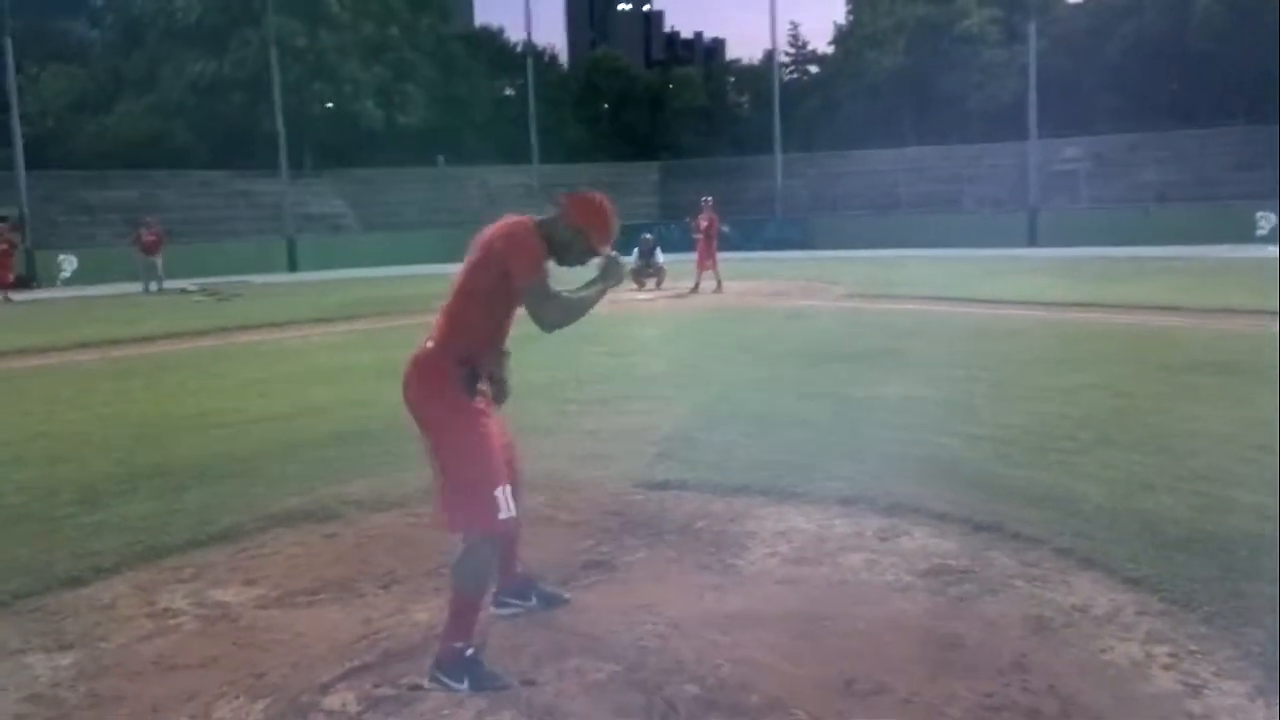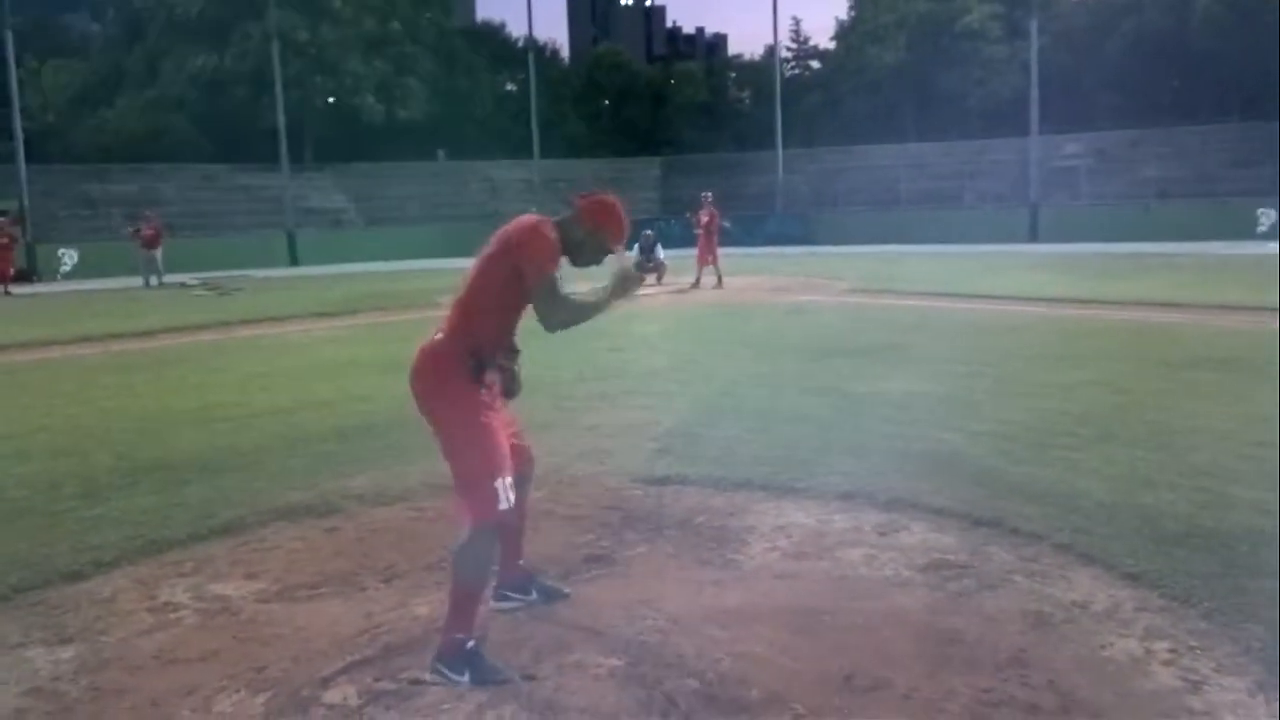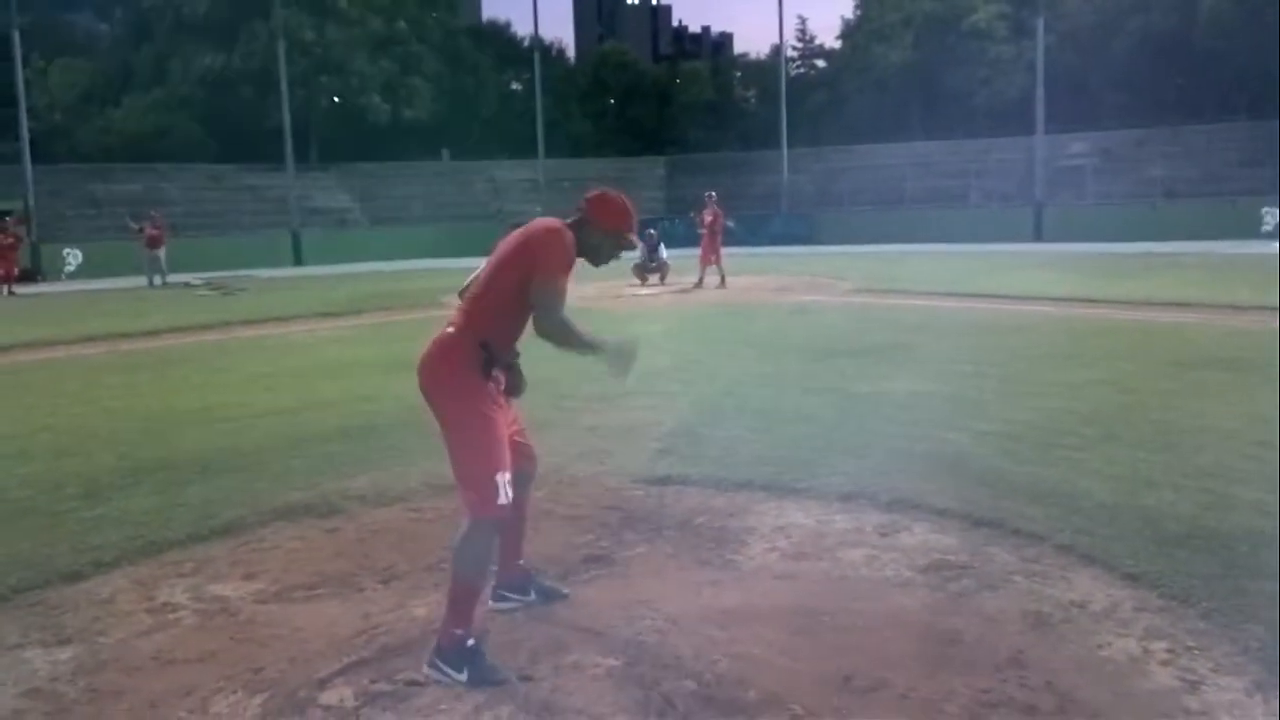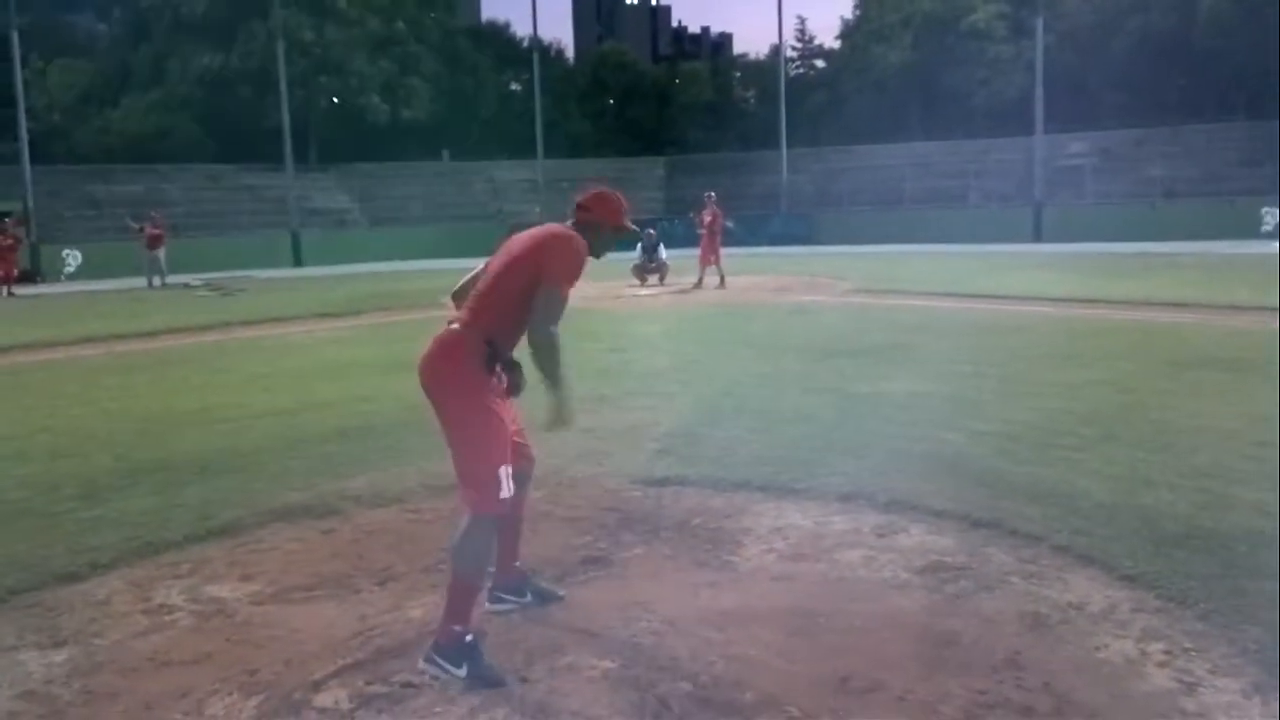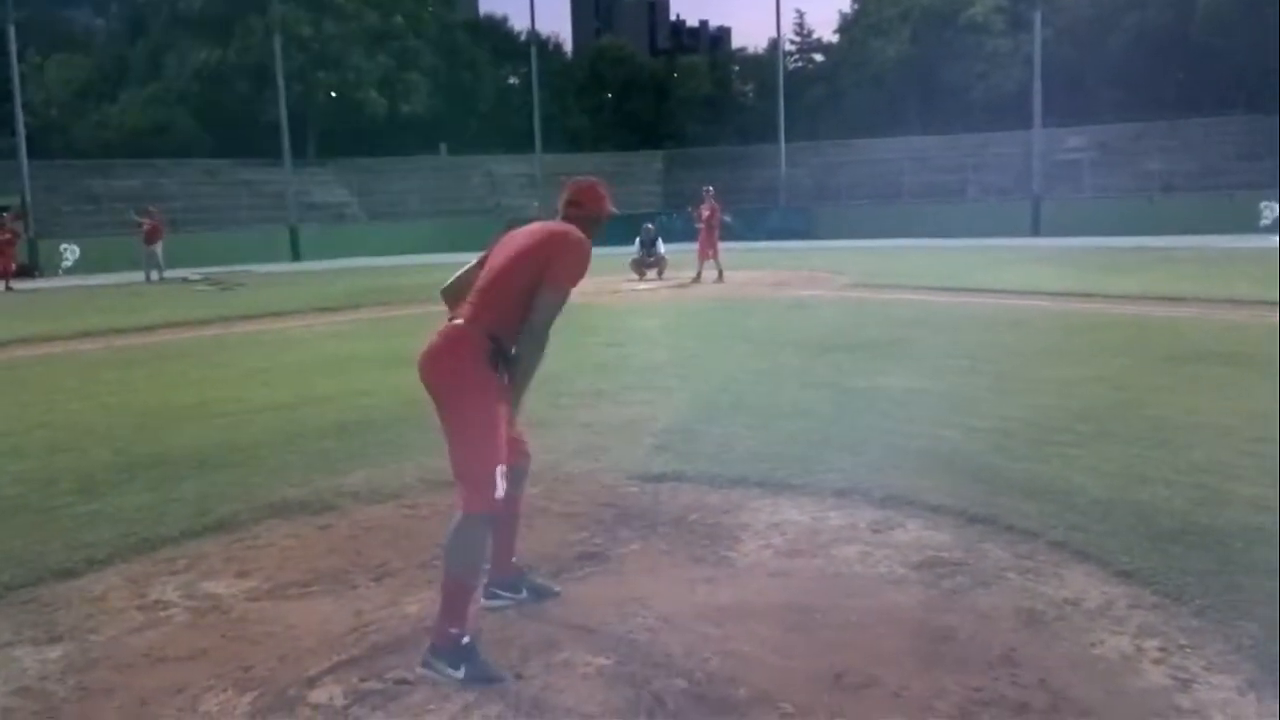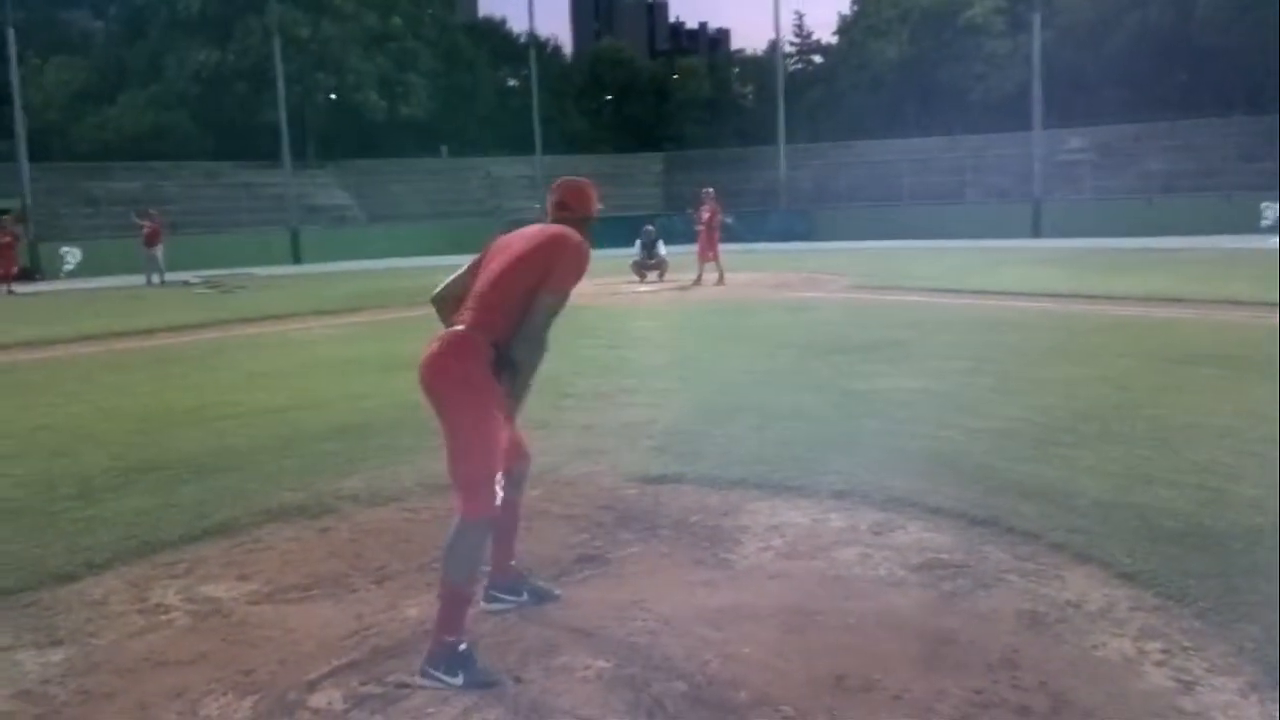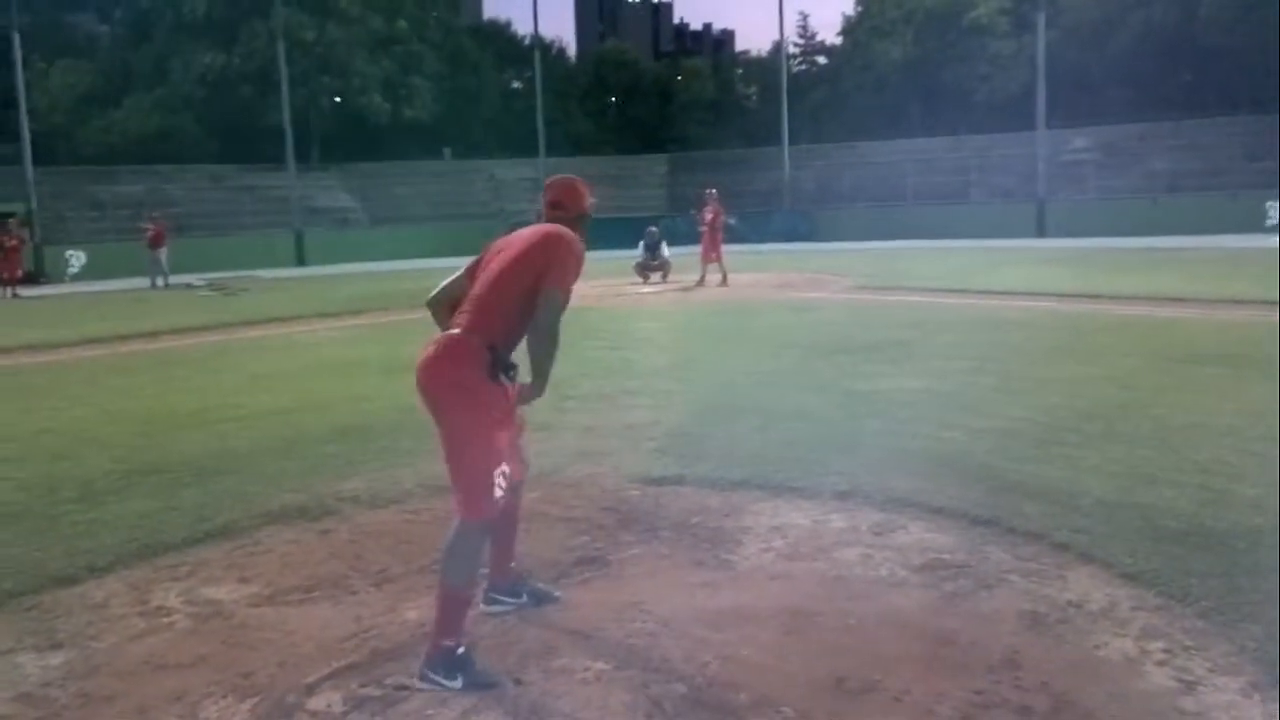
dt=0.1s
person 1, frame 1
left shoulder: (514, 234)
right shoulder: (523, 236)
right elbow: (548, 315)
left wrist: (491, 357)
right wrist: (604, 281)
left hip: (461, 374)
right hip: (447, 382)
left knee: (505, 477)
right knee: (490, 515)
left ankle: (510, 587)
right ankle: (454, 656)
person 1, frame 2
left shoulder: (530, 234)
right shoulder: (539, 235)
right elbow: (554, 315)
left wrist: (503, 355)
right wrist: (615, 290)
left hip: (469, 366)
right hip: (454, 373)
left knee: (516, 469)
right knee: (494, 506)
left ankle: (512, 581)
right ankle: (456, 650)
person 1, frame 3
left shoulder: (538, 237)
right shoulder: (556, 239)
left elbow: (473, 292)
right elbow: (548, 322)
right wrist: (606, 350)
left hip: (472, 362)
right hip: (461, 368)
left knee: (519, 466)
right knee: (489, 502)
left ankle: (511, 581)
right ankle: (452, 647)
person 1, frame 4
left shoulder: (539, 239)
right shoulder: (566, 243)
left elbow: (463, 293)
right elbow: (542, 330)
right wrist: (558, 394)
left hip: (471, 359)
right hip: (465, 365)
left knee: (517, 466)
right knee: (490, 498)
left ankle: (507, 582)
right ankle: (451, 643)
person 1, frame 5
left shoulder: (523, 235)
right shoulder: (574, 243)
left elbow: (453, 290)
right elbow: (536, 327)
right wrist: (515, 389)
left hip: (456, 352)
right hip: (467, 361)
left knee: (513, 464)
right knee: (484, 497)
left ankle: (503, 577)
right ankle: (448, 643)
person 1, frame 6
left shoulder: (516, 238)
right shoulder: (572, 245)
left elbow: (444, 297)
right elbow: (533, 331)
right wrist: (515, 394)
left hip: (456, 358)
right hip: (469, 367)
left knee: (513, 467)
right knee: (482, 503)
left ankle: (502, 581)
right ankle: (445, 650)
person 1, frame 7
left shoulder: (512, 240)
right shoulder: (566, 244)
left elbow: (439, 300)
right elbow: (543, 324)
right wrist: (537, 384)
left hip: (455, 362)
right hip: (467, 372)
left knee: (508, 471)
right knee: (481, 508)
left ankle: (503, 583)
right ankle: (444, 655)
